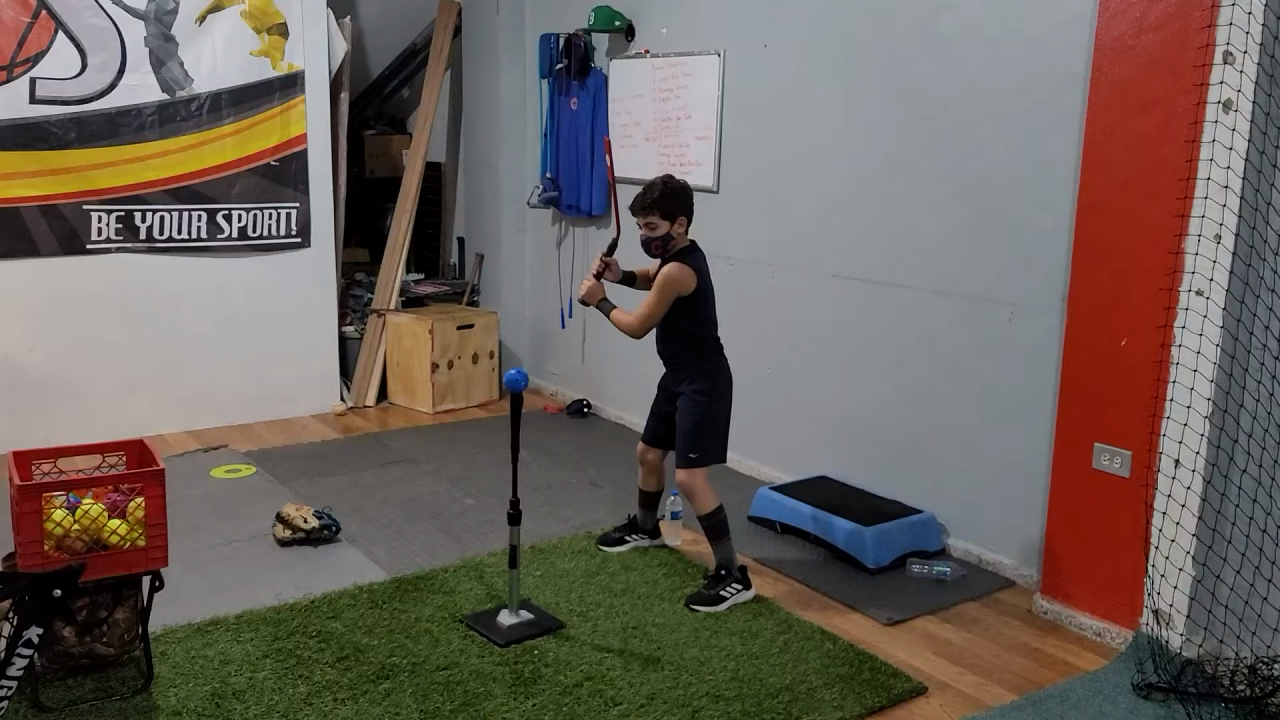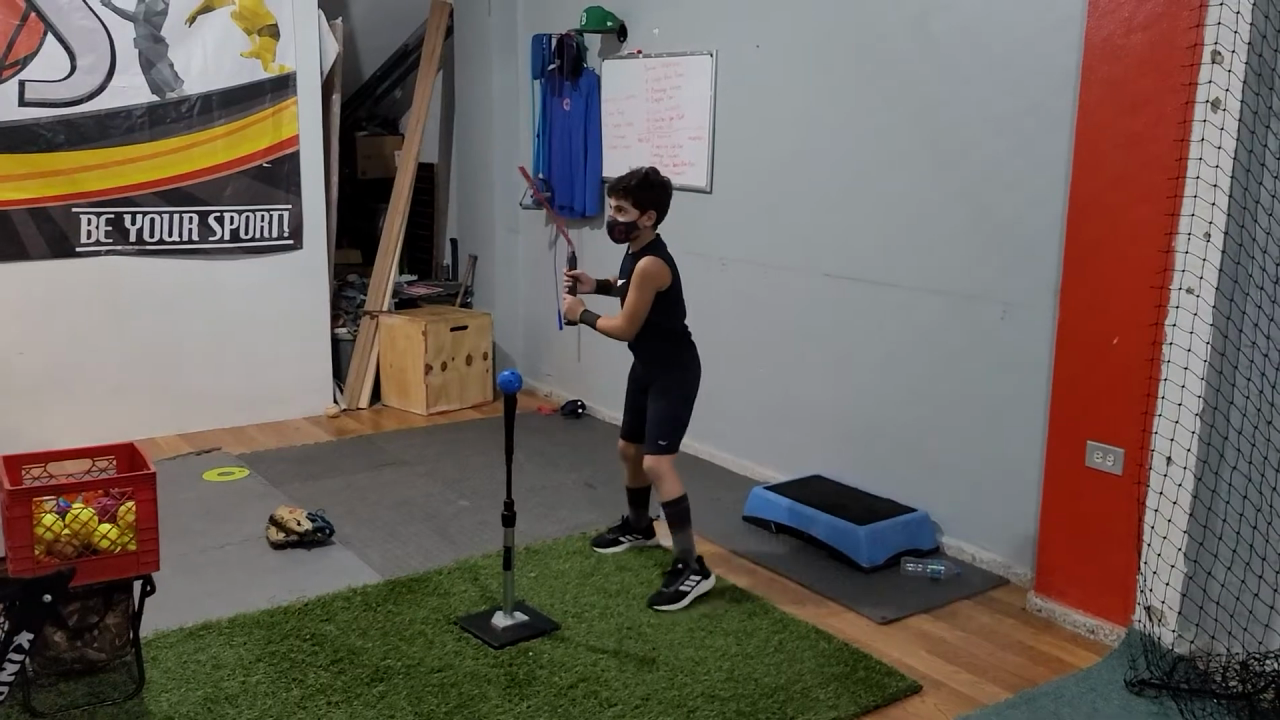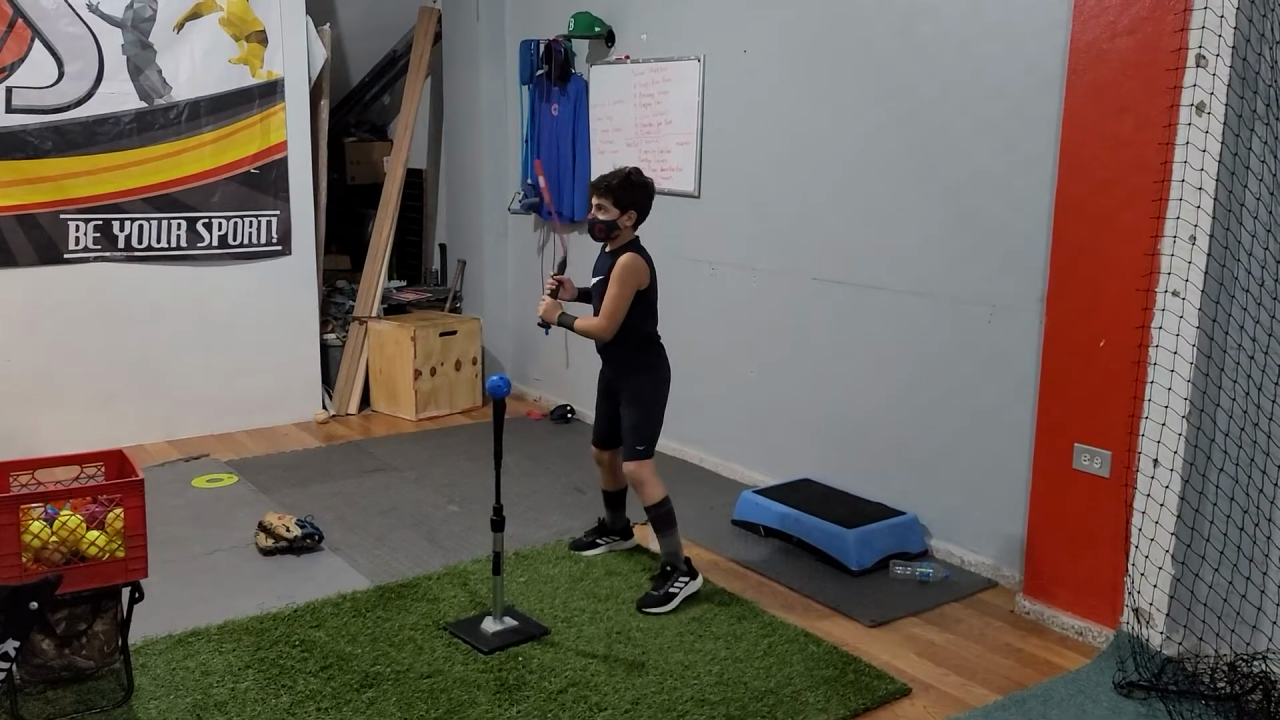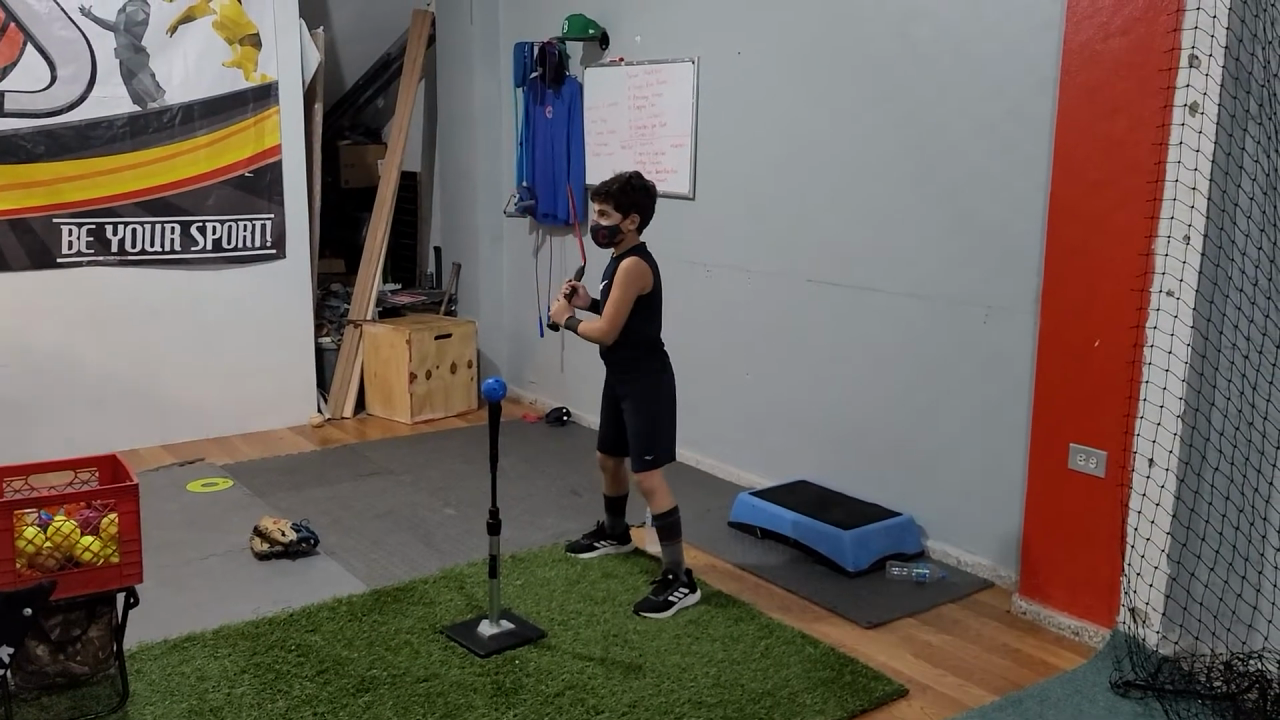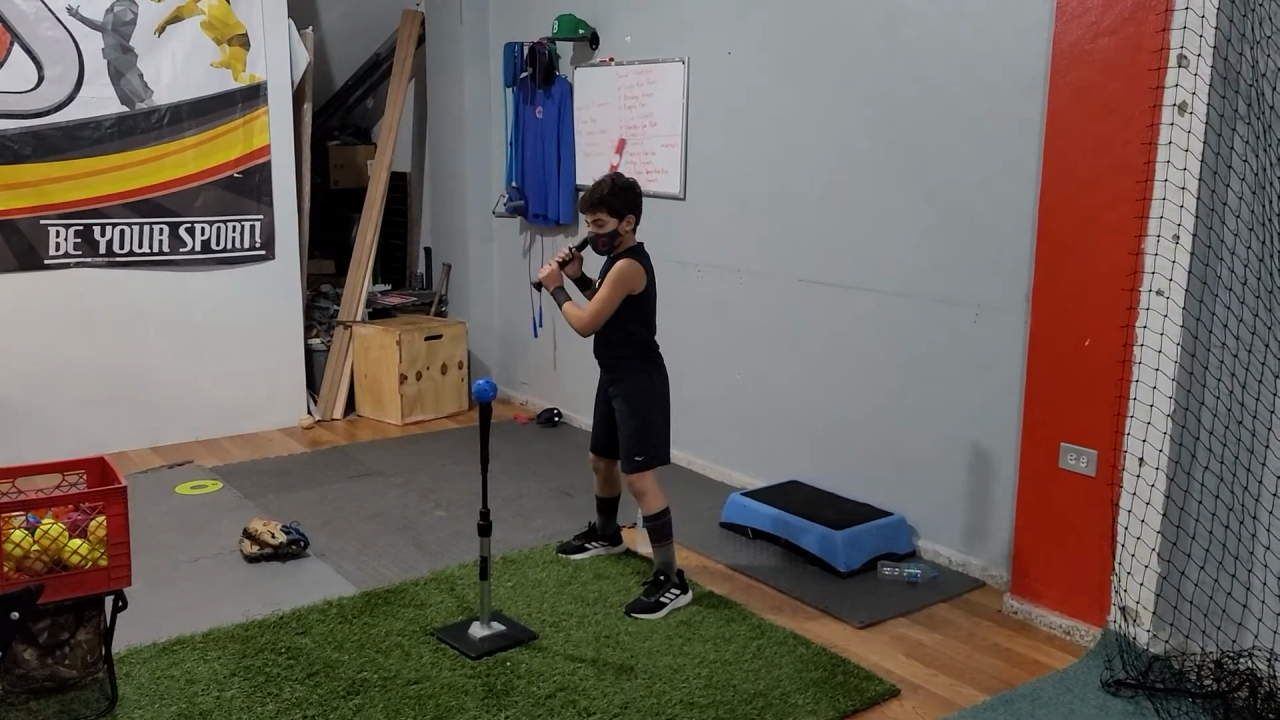
dt=0.7s
person 1, frame 1
left shoulder: (678, 270)
right shoulder: (678, 255)
left elbow: (637, 326)
right elbow: (650, 279)
left wrist: (600, 301)
right wrist: (620, 274)
left hip: (703, 383)
right hip: (679, 377)
left knee: (689, 477)
right knee: (648, 451)
left ankle: (733, 576)
right ankle: (644, 527)
person 1, frame 2
left shoulder: (650, 263)
right shoulder: (638, 251)
left elbow: (624, 328)
left wrist: (581, 314)
right wrist: (596, 286)
left hip: (673, 370)
right hip: (648, 365)
left knee: (656, 463)
right knee: (629, 448)
left ankle: (690, 566)
right ankle: (638, 526)
person 1, frame 3
left shoulder: (630, 261)
right shoulder: (609, 252)
left elbow: (604, 327)
left wrist: (559, 316)
right wrist: (575, 292)
left hip: (643, 375)
right hip: (616, 371)
left knee: (637, 468)
right knee: (604, 453)
left ankle: (679, 569)
right ankle: (616, 529)
person 1, frame 4
left shoulder: (633, 265)
right shoulder: (621, 260)
left elbow: (606, 333)
left wrist: (567, 318)
right wrist: (589, 303)
left hip: (645, 381)
right hip: (621, 378)
left knee: (647, 477)
right knee: (609, 460)
left ankle: (679, 579)
right ankle: (614, 533)
person 1, frame 5
left shoulder: (629, 265)
right shoulder: (619, 259)
left elbow: (585, 324)
right elbow: (603, 306)
left wrist: (556, 288)
right wrist: (578, 277)
left hip: (639, 381)
right hip: (615, 377)
left knee: (639, 478)
right knee: (602, 461)
left ankle: (671, 580)
right ankle: (606, 534)
